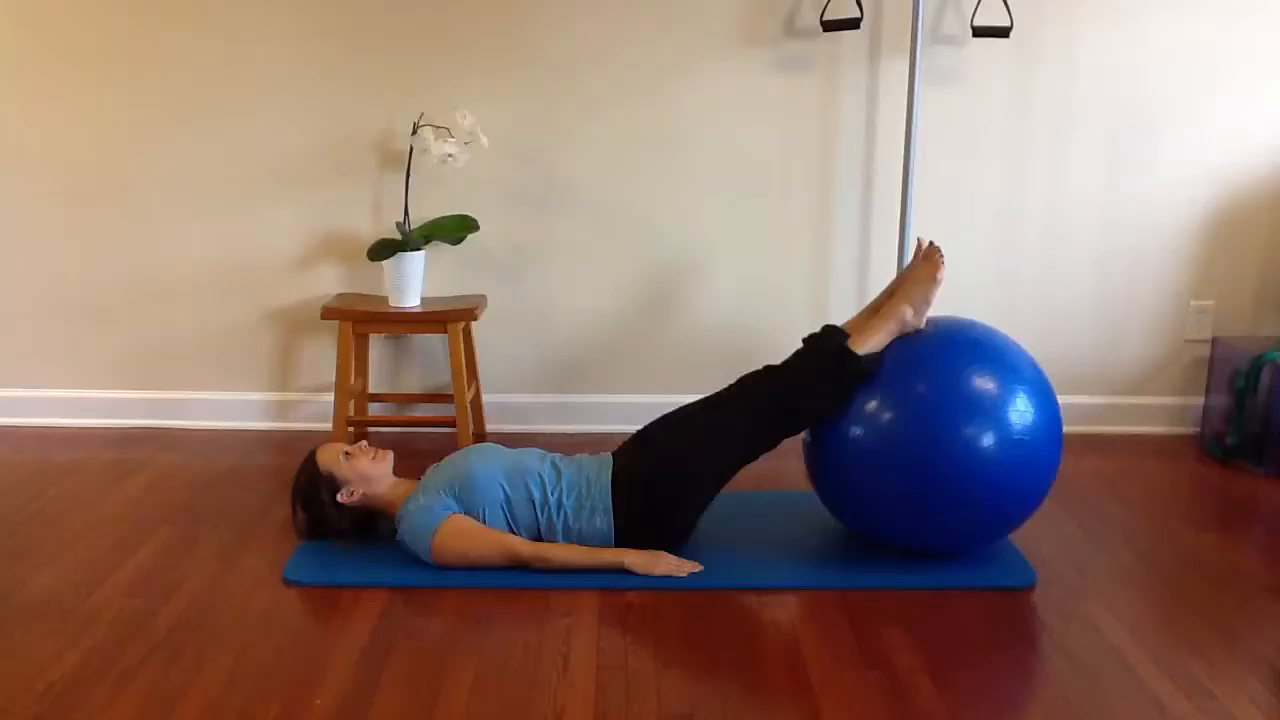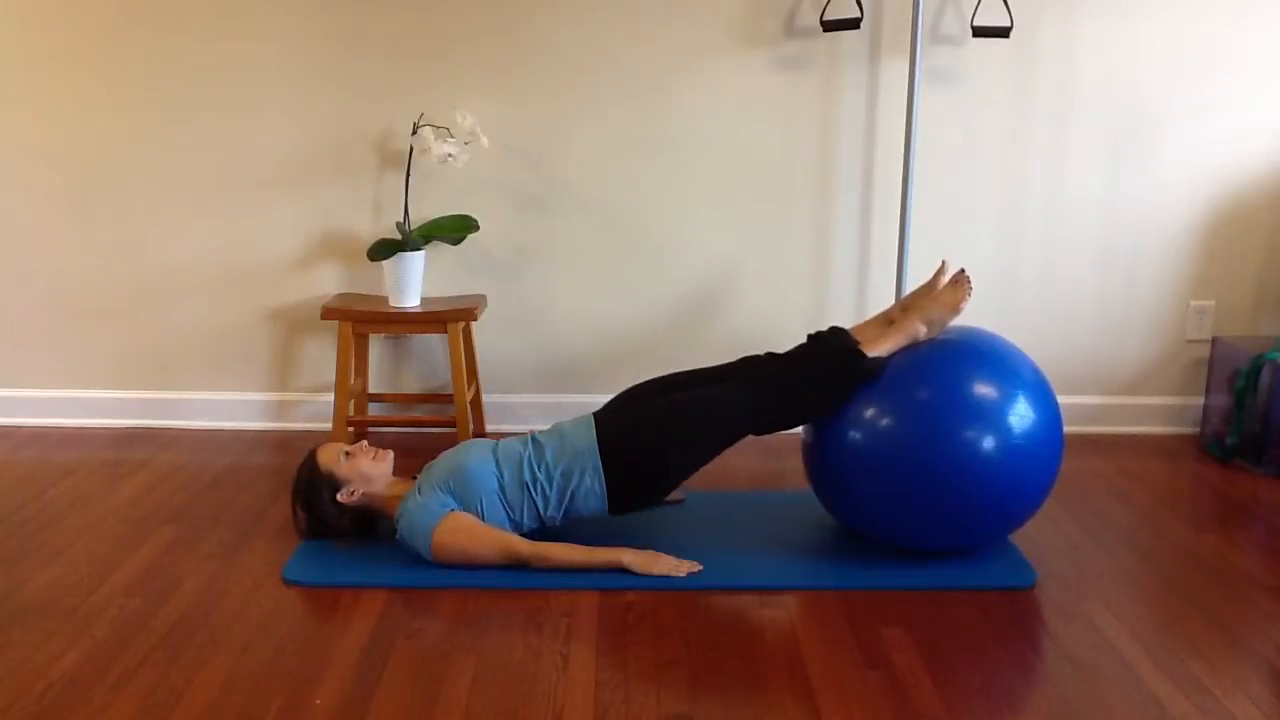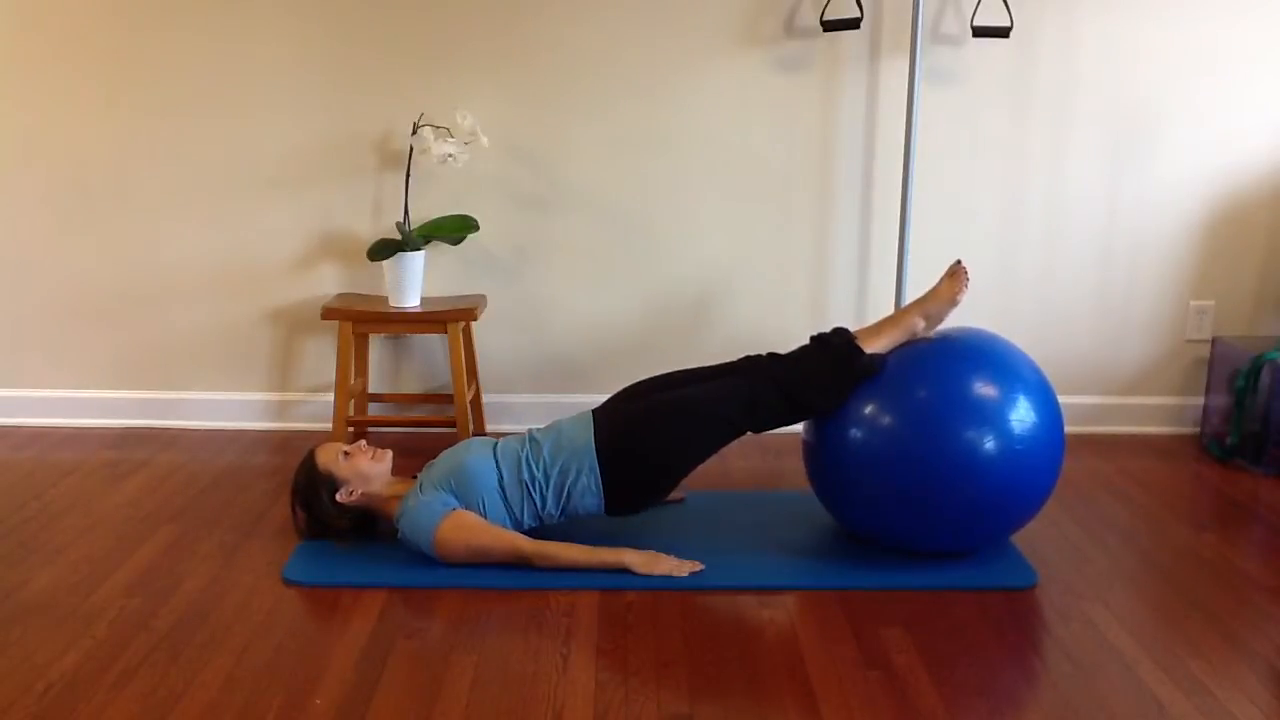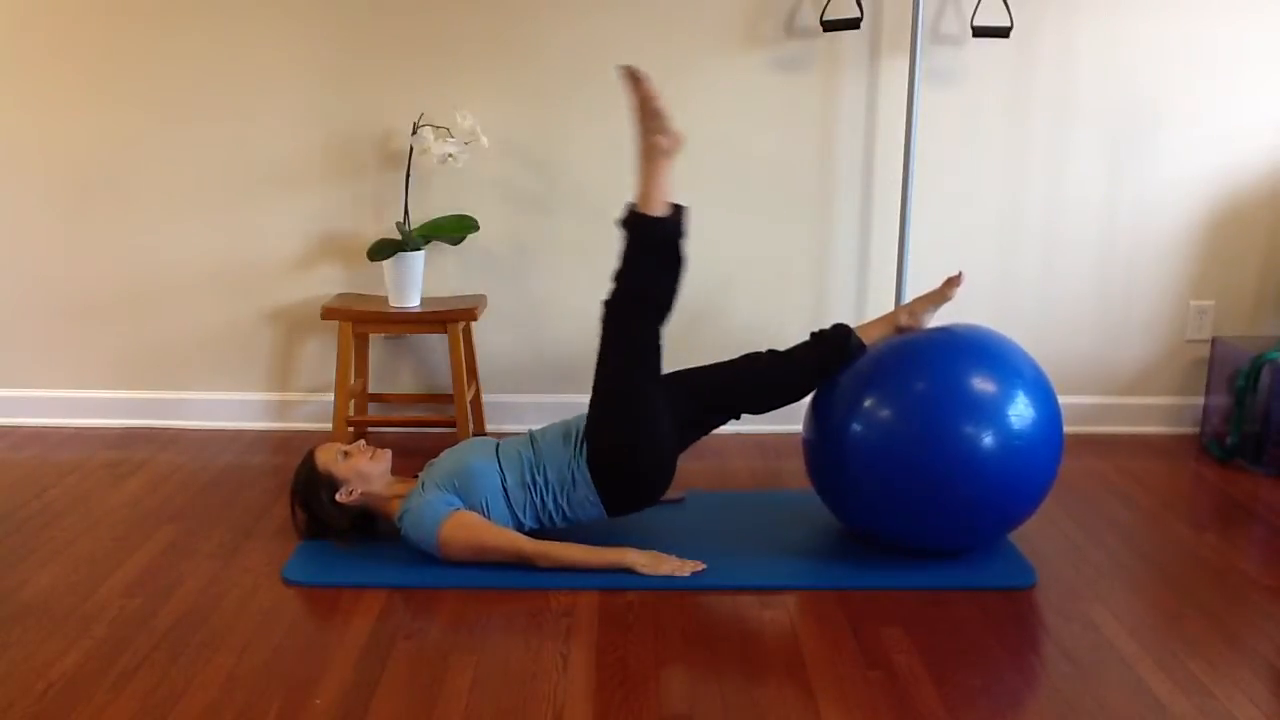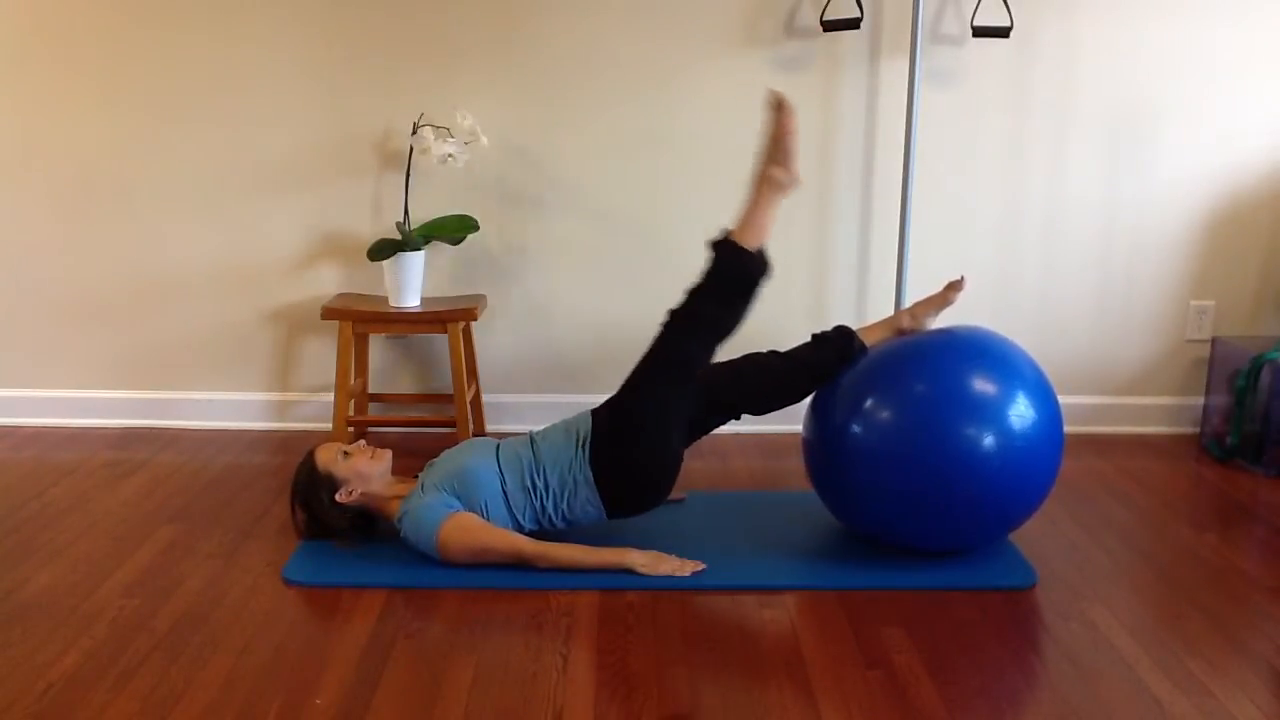
dt=1s
person 1, frame 1
left shoulder: (432, 487)
right shoulder: (419, 528)
right elbow: (524, 555)
right wrist: (629, 557)
left hip: (612, 474)
right hip: (629, 512)
left knee: (754, 397)
right knee: (762, 409)
left ankle: (885, 318)
right ankle: (891, 322)
person 1, frame 2
left shoulder: (426, 486)
right shoulder: (417, 525)
right elbow: (522, 554)
right wrist: (627, 557)
left hip: (602, 438)
right hip: (610, 468)
left knee: (754, 374)
right knee: (756, 401)
left ankle: (896, 324)
right ankle: (906, 332)
person 1, frame 3
left shoulder: (427, 483)
right shoulder: (417, 522)
right elbow: (524, 551)
left wrist: (647, 482)
right wrist: (627, 558)
left hip: (599, 436)
right hip: (609, 469)
left knee: (753, 373)
right knee: (752, 400)
left ankle: (902, 325)
right ankle: (907, 327)
person 1, frame 4
left shoulder: (427, 484)
right shoulder: (419, 521)
right elbow: (527, 552)
left wrist: (641, 481)
right wrist: (631, 558)
left hip: (601, 461)
right hip: (613, 476)
left knee: (750, 379)
right knee: (631, 322)
left ankle: (893, 325)
person 1, frame 5
left shoulder: (426, 483)
right shoulder: (419, 524)
right elbow: (525, 552)
left wrist: (648, 467)
right wrist: (629, 558)
left hip: (598, 447)
right hip: (613, 478)
left knee: (745, 381)
right knee: (687, 337)
left ankle: (897, 328)
right ankle: (764, 192)
